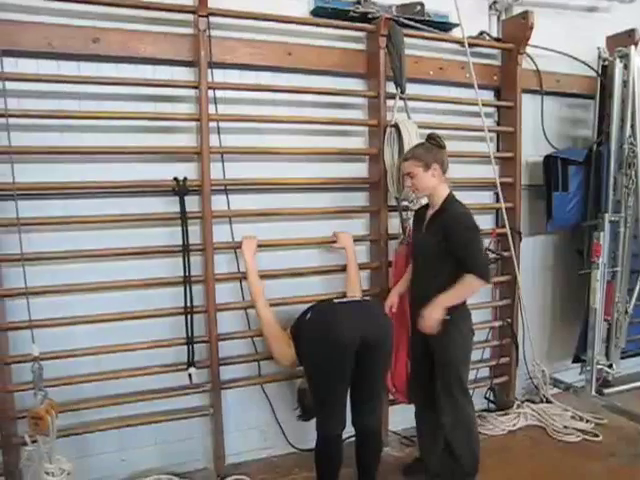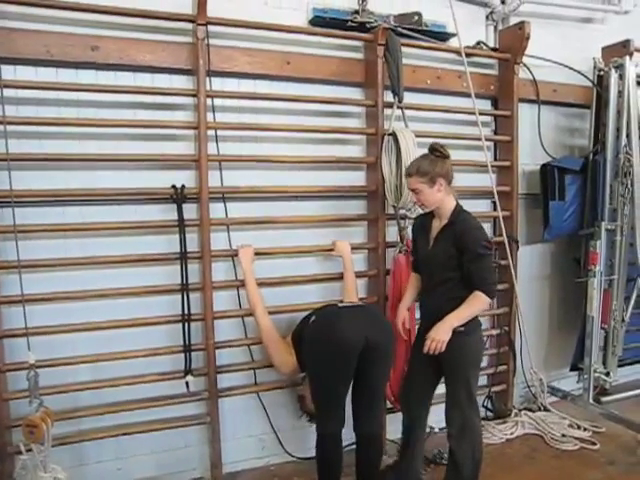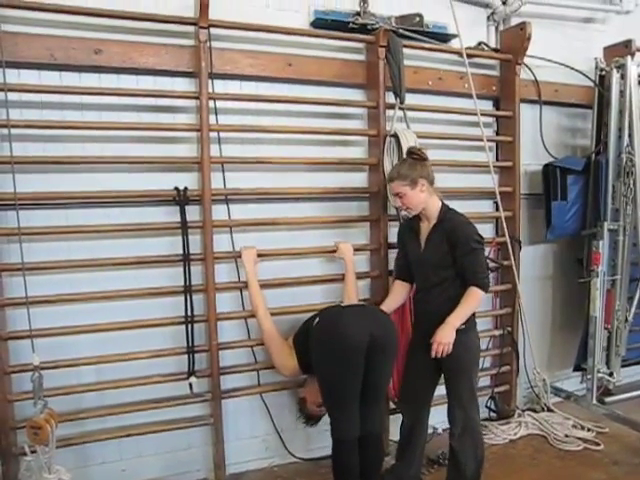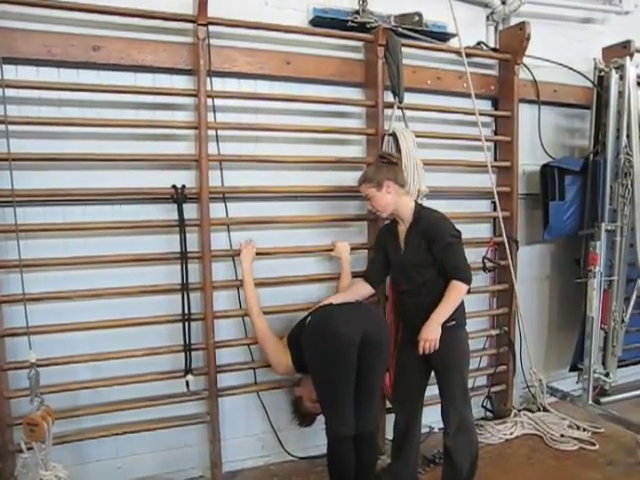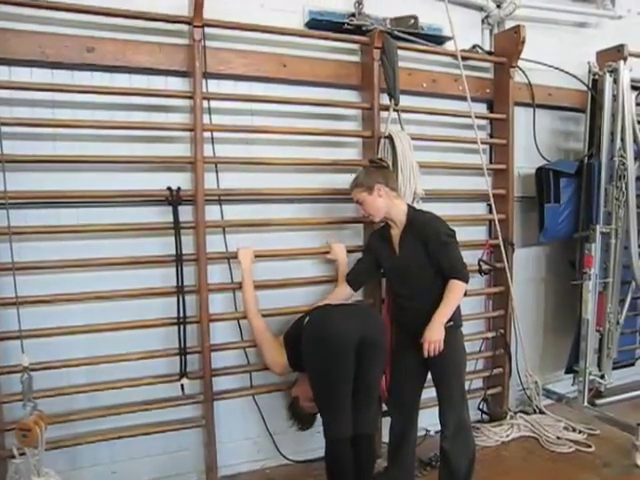
dt=1s
person 1, frame 1
left shoulder: (456, 217)
right shoulder: (422, 215)
left elbow: (479, 274)
left wrist: (439, 305)
right wrist: (398, 290)
left hip: (450, 323)
right hip: (422, 320)
left knee: (452, 398)
right knee: (422, 393)
person 1, frame 2
left shoulder: (468, 230)
right shoulder: (421, 225)
left elbow: (485, 292)
left wrist: (448, 325)
right wrist: (405, 304)
left hip: (461, 335)
right hip: (428, 329)
left knee: (461, 412)
right knee: (412, 400)
person 1, frame 3
left shoulder: (458, 227)
right shoulder: (407, 230)
left elbow: (479, 285)
left wrist: (450, 326)
right wrist: (382, 311)
left hip: (458, 333)
right hip: (422, 331)
left knee: (461, 411)
right knee: (411, 403)
person 1, frame 4
left shoulder: (435, 224)
right shoulder: (387, 235)
left elbow: (461, 279)
right elbow: (371, 281)
left wrist: (435, 323)
right wrist: (334, 300)
left hip: (446, 330)
right hip: (410, 331)
left knee: (455, 410)
right knee: (404, 405)
person 1, frame 5
left shoulder: (429, 226)
right shoulder: (378, 240)
left elbow: (459, 277)
right elbow: (353, 281)
left wrist: (437, 324)
left hip: (443, 331)
right hip: (405, 334)
left knee: (453, 412)
right knee: (400, 407)
person 2, frame 1
left shoulder: (289, 353)
left elbow: (261, 304)
right elbow: (354, 294)
left wrist: (249, 258)
right wrist: (349, 248)
left hip: (329, 331)
right hip: (376, 319)
left knee: (330, 427)
right knee: (369, 422)
person 2, frame 2
left shoulder: (289, 361)
left elbow: (259, 311)
right elbow: (352, 300)
left wrist: (246, 266)
right wrist: (346, 256)
left hip: (331, 333)
right hip: (376, 323)
left knee: (329, 429)
right knee: (371, 427)
person 2, frame 3
left shoulder: (290, 363)
left elbow: (262, 313)
right elbow: (351, 303)
left wrist: (250, 268)
left hip: (338, 333)
right hip: (380, 322)
left knee: (345, 431)
right knee: (372, 428)
person 2, frame 4
left shoulder: (286, 361)
left elbow: (256, 316)
left wrist: (246, 266)
right wrist: (345, 259)
left hip: (330, 331)
right hip: (373, 319)
left knee: (340, 430)
right knee: (367, 427)
person 2, frame 5
left shoulder: (280, 361)
left elbow: (254, 315)
left wrist: (246, 268)
right wrist: (342, 260)
left hip: (328, 332)
right hip: (370, 321)
left knee: (338, 432)
right knee: (364, 429)
